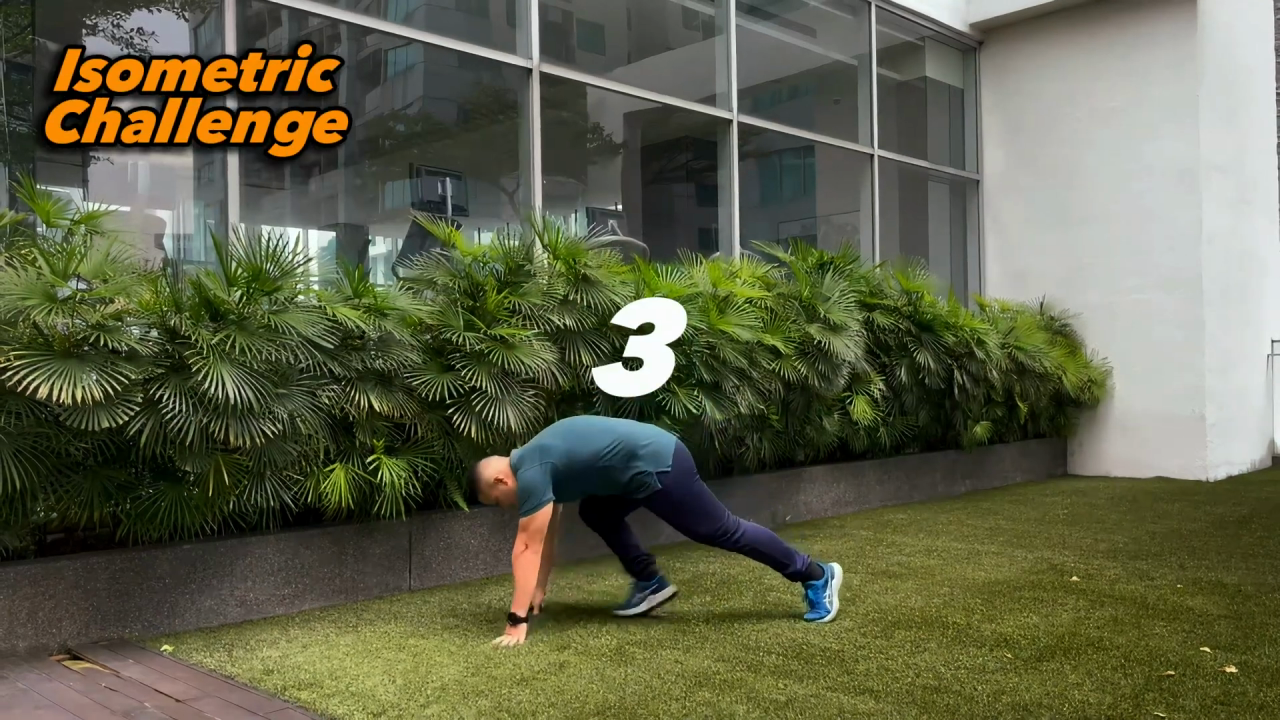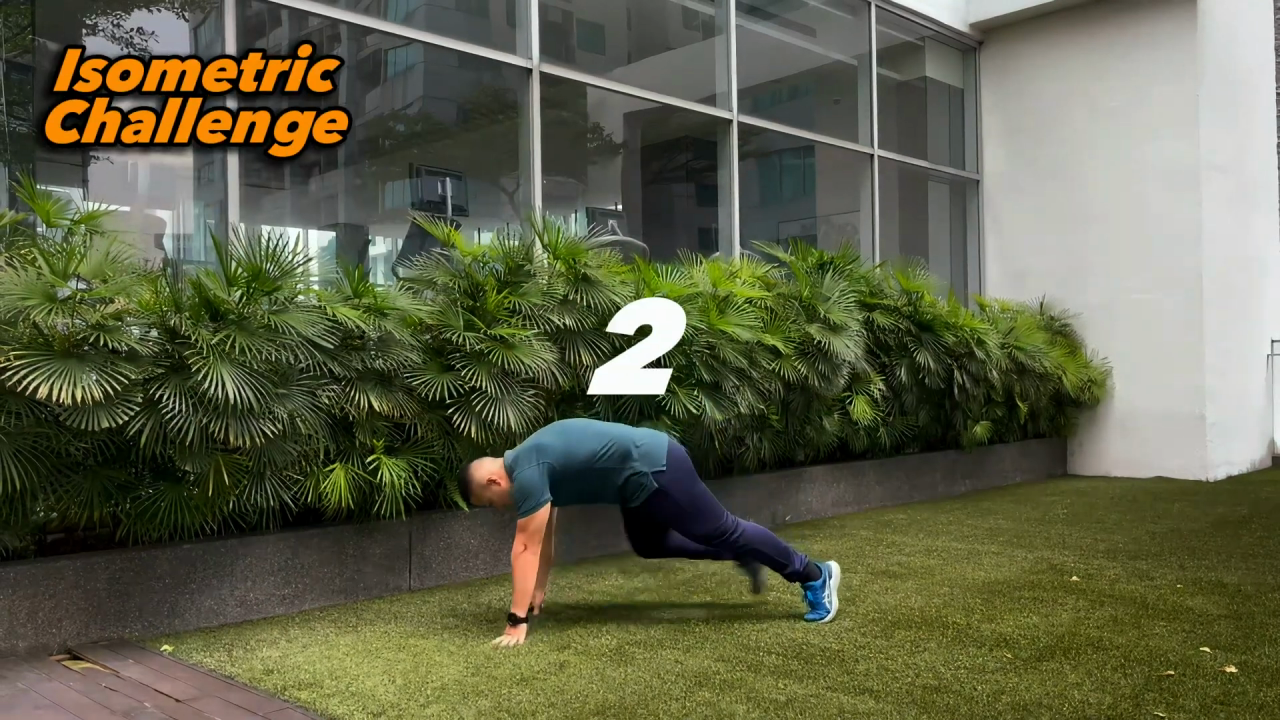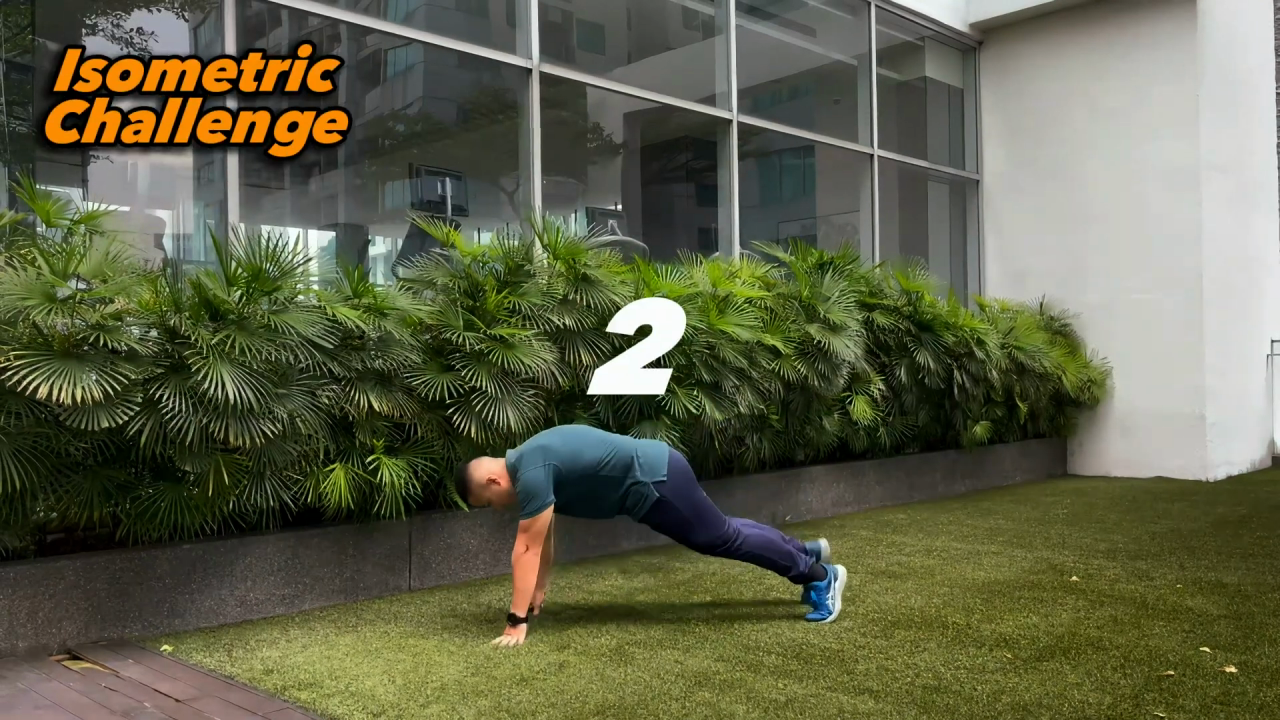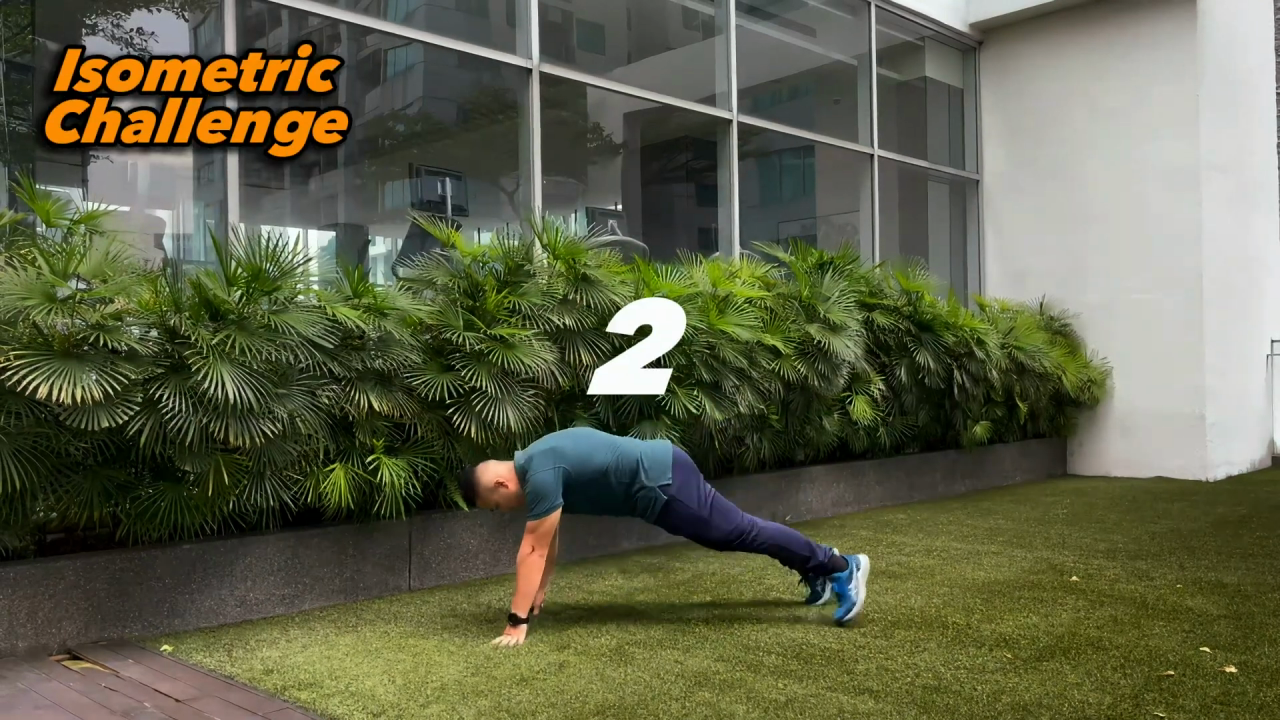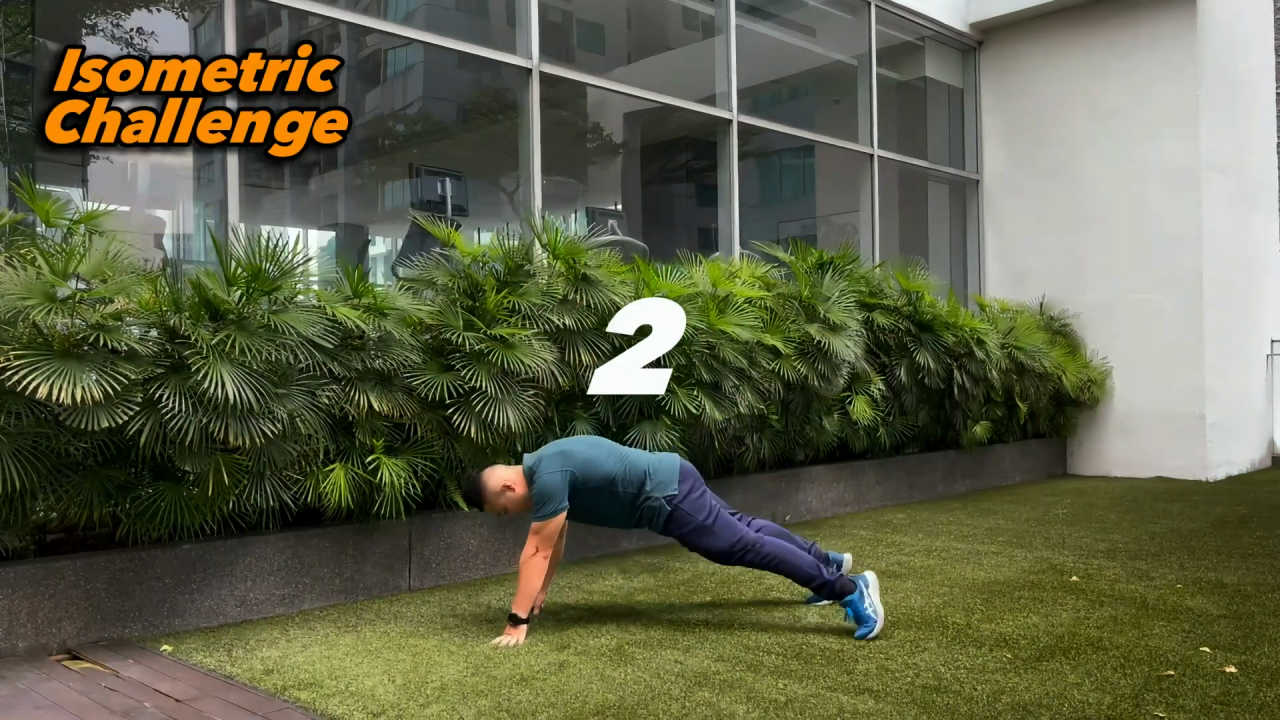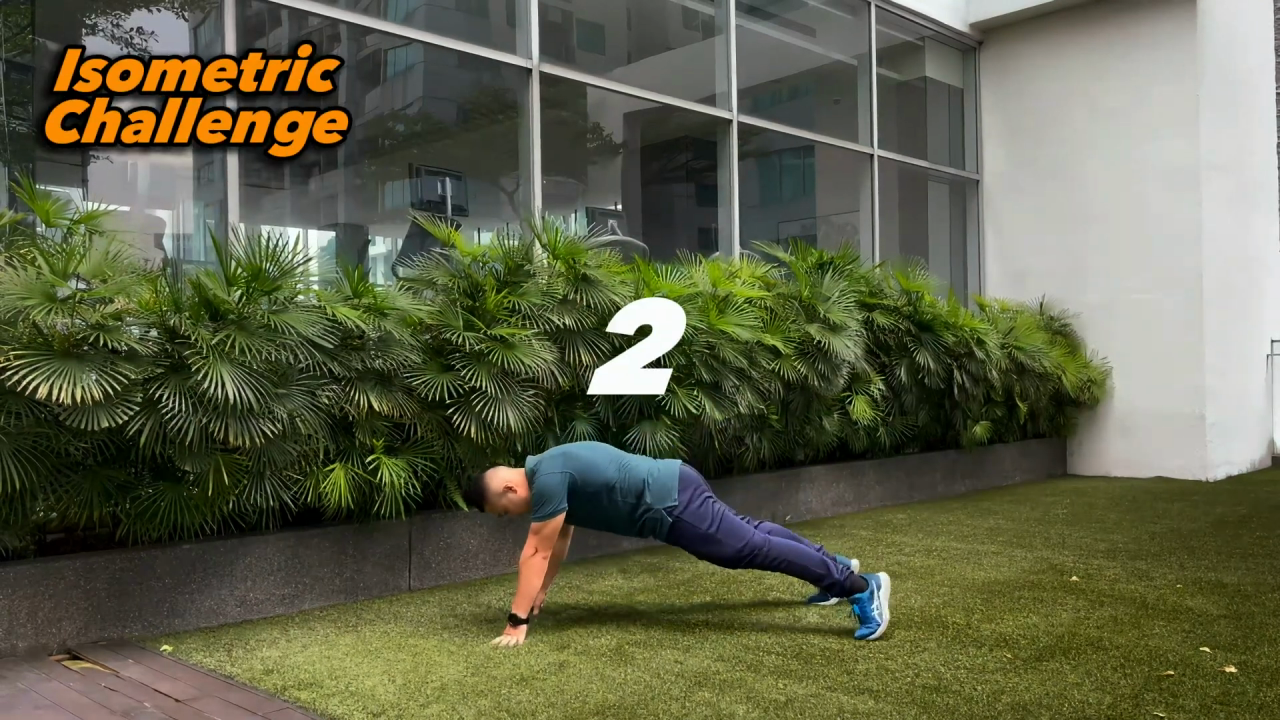
dt=0.2s
person 1, frame 1
left shoulder: (531, 473)
right shoulder: (537, 460)
left elbow: (527, 547)
right elbow: (546, 535)
left wrist: (518, 620)
right wrist: (539, 590)
left hip: (656, 465)
right hip: (649, 448)
left knee: (722, 531)
right knee: (596, 512)
left ankle: (817, 577)
right ankle: (650, 583)
person 1, frame 2
left shoulder: (527, 474)
right shoulder: (531, 462)
left elbow: (525, 548)
right elbow: (544, 536)
left wrist: (517, 620)
right wrist: (538, 591)
left hip: (651, 467)
right hip: (647, 456)
left knee: (721, 530)
right knee: (649, 544)
left ankle: (814, 575)
right ankle: (743, 555)
person 1, frame 3
left shoulder: (530, 475)
right shoulder: (530, 462)
left elbow: (527, 549)
right elbow: (543, 539)
left wrist: (517, 621)
right wrist: (539, 591)
left hip: (653, 479)
right hip: (651, 468)
left knee: (722, 539)
right knee: (714, 533)
left ankle: (819, 576)
right ankle: (807, 553)
person 1, frame 4
left shoulder: (540, 477)
right shoulder: (536, 463)
left elbow: (533, 550)
right elbow: (548, 542)
left wrist: (518, 621)
right wrist: (540, 592)
left hip: (659, 481)
right hip: (660, 468)
left knee: (737, 532)
right knee: (732, 528)
left ankle: (839, 568)
right ankle: (816, 565)
person 1, frame 5
left shoulder: (547, 479)
right shoulder: (544, 467)
left elbow: (537, 552)
right elbow: (554, 541)
left wrist: (518, 621)
right wrist: (540, 592)
left hip: (666, 493)
right hip: (667, 480)
left knee: (743, 547)
right knee: (740, 529)
left ankle: (849, 590)
right ankle: (828, 564)
person 1, frame 6
left shoulder: (547, 481)
right shoulder: (548, 470)
left elbow: (536, 553)
right elbow: (559, 541)
left wrist: (517, 621)
right wrist: (540, 592)
left hip: (670, 503)
right hip: (671, 485)
left knee: (751, 550)
right knee: (748, 532)
left ankle: (861, 589)
right ankle: (834, 564)
